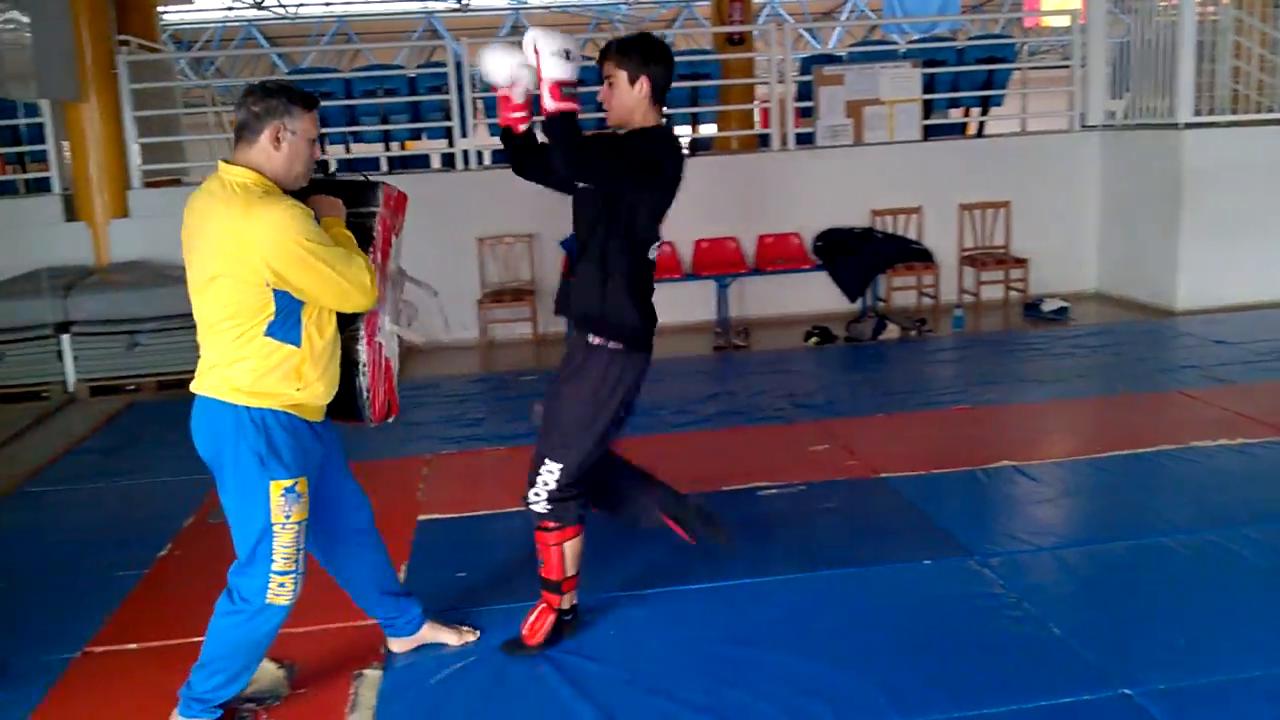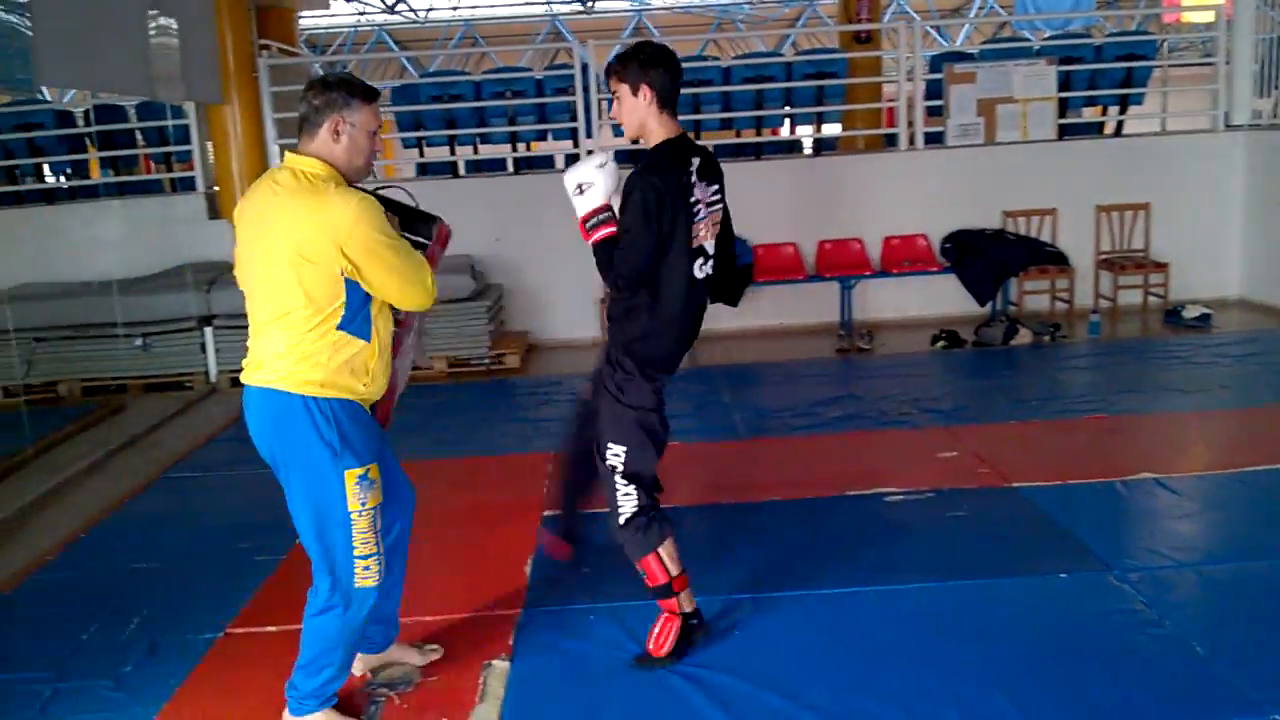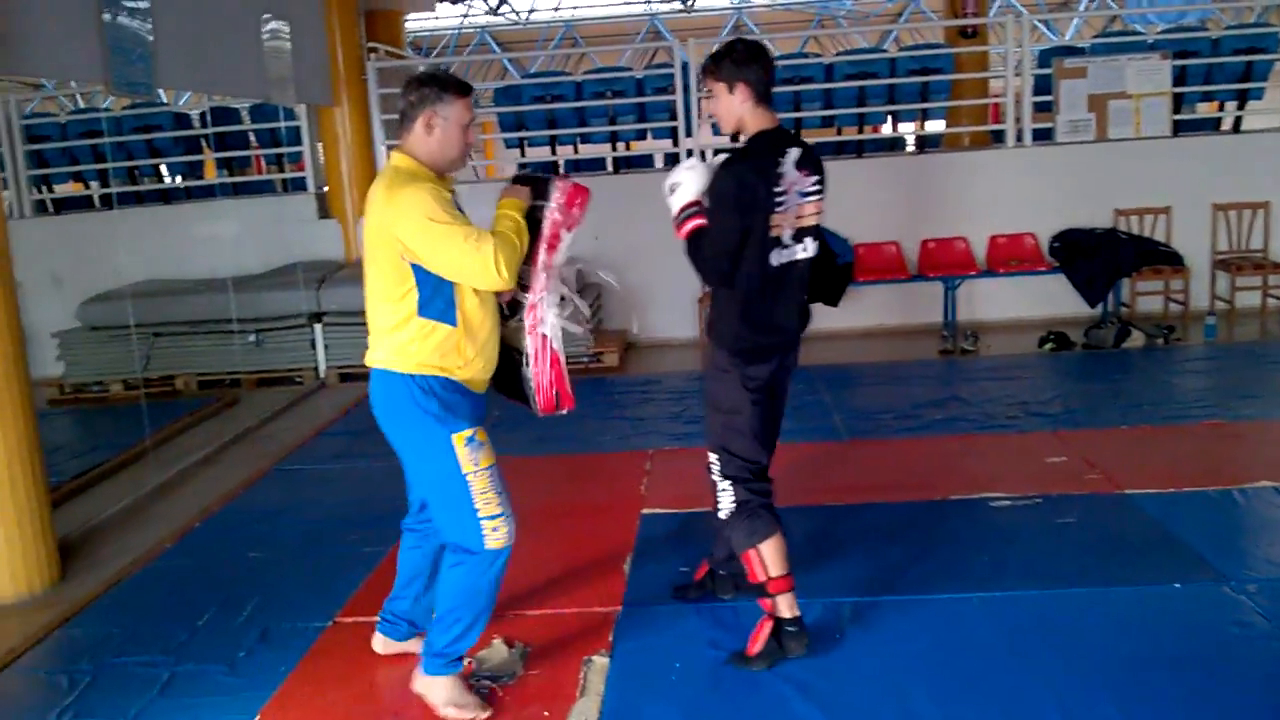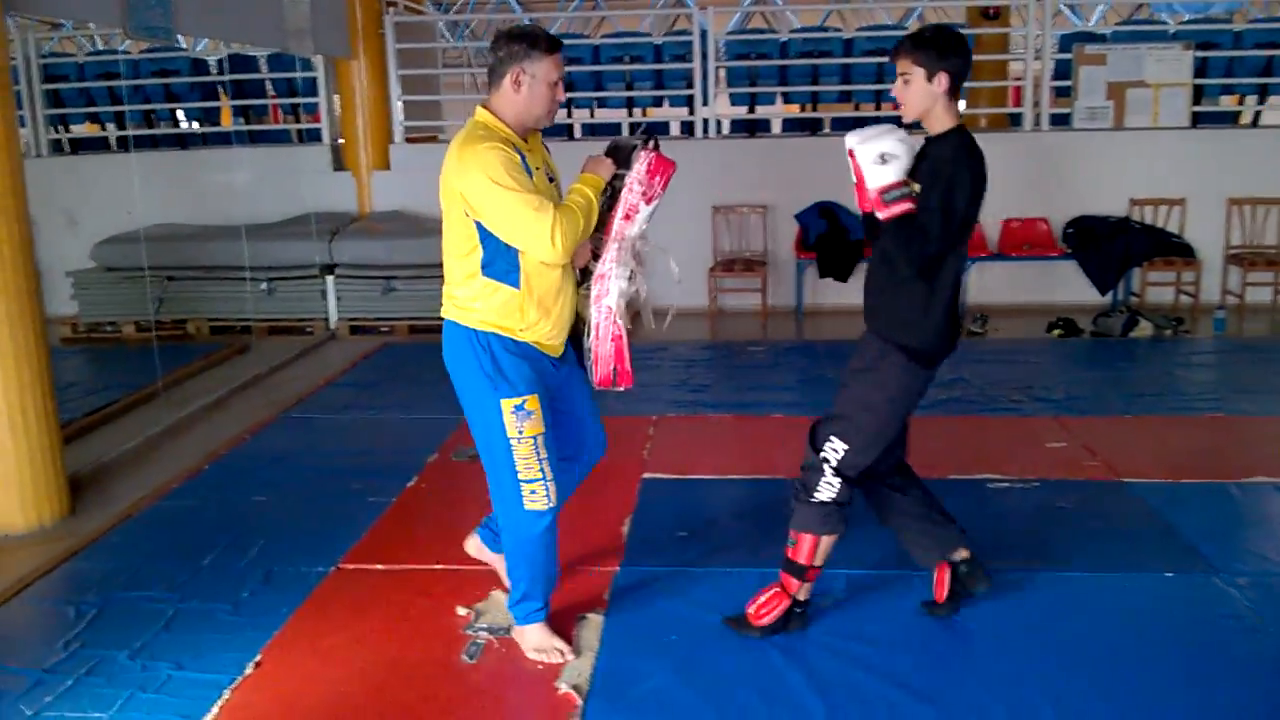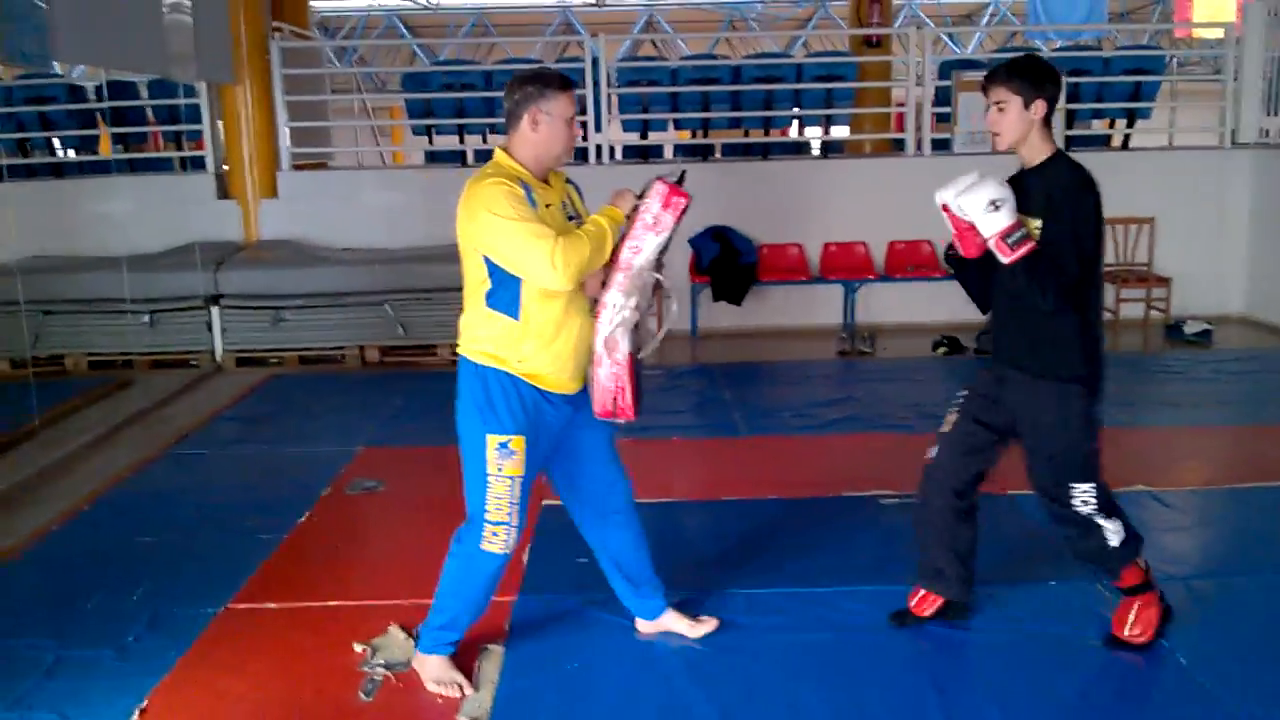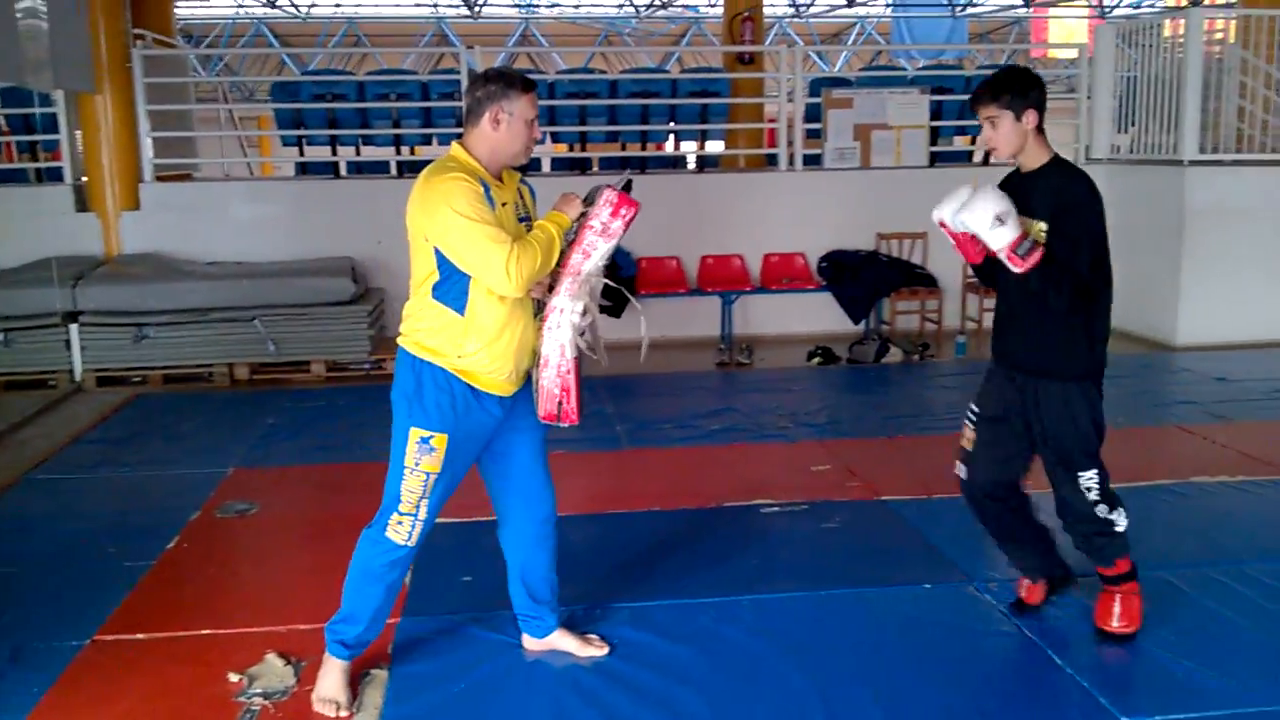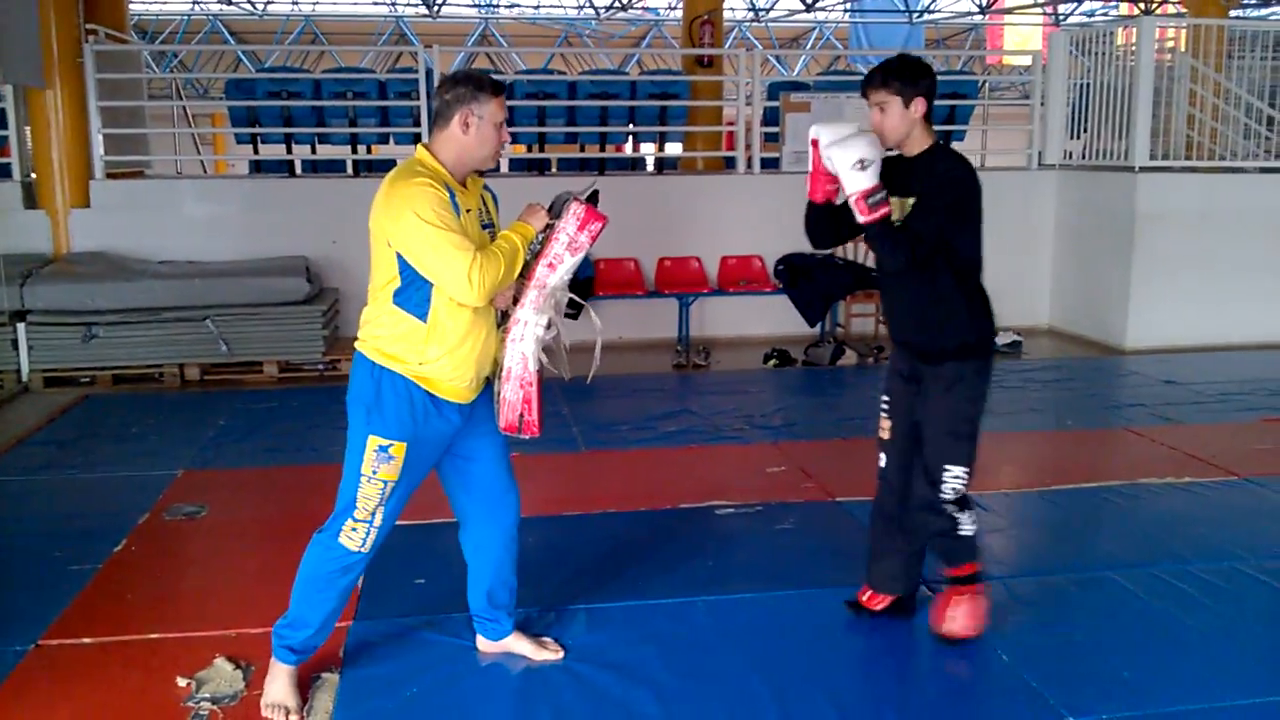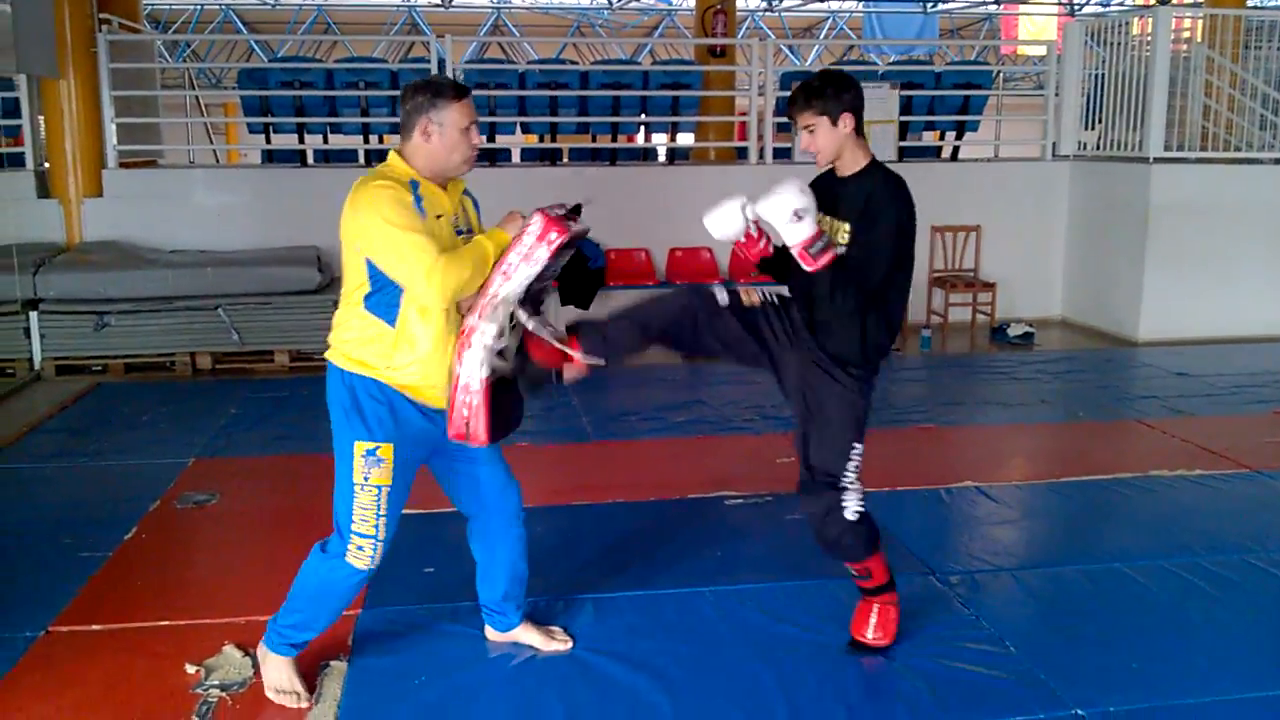
dt=0.5s
person 1, frame 1
left shoulder: (211, 197)
right shoulder: (276, 221)
right elbow: (359, 291)
left wrist: (314, 227)
right wrist: (333, 225)
left hip: (280, 412)
right hip: (252, 422)
left knee: (346, 523)
right knee: (268, 581)
left ankle: (404, 625)
person 1, frame 2
left shoulder: (259, 196)
right shoulder: (347, 209)
right elbow: (418, 291)
right wrist: (391, 240)
left hip: (277, 395)
right hip: (313, 410)
left knee: (393, 505)
right knee: (350, 563)
left ankle: (375, 642)
person 1, frame 3
left shoulder: (421, 188)
right shoulder: (409, 197)
left elbow: (461, 272)
right elbow: (494, 265)
left wrist: (503, 243)
right wrist: (512, 208)
left hip: (441, 384)
right hip: (419, 389)
left knee: (438, 511)
right knee: (484, 531)
left ankle: (400, 626)
right ankle: (437, 667)
person 1, frame 4
left shoulder: (527, 144)
right shoulder: (480, 156)
right elbow: (551, 238)
left wrist: (581, 243)
right wrist: (592, 182)
left hip: (537, 341)
right hip: (490, 346)
left knee: (581, 446)
right knee: (531, 486)
left ankle: (496, 539)
right ankle: (528, 616)
person 1, frame 5
left shoulder: (558, 187)
right shoulder: (492, 194)
left elbow: (578, 268)
right elbow: (557, 267)
left wrist: (608, 269)
right wrist: (610, 216)
left hip: (568, 382)
right hip: (503, 385)
left knee: (608, 501)
right knee: (493, 529)
left ankle: (650, 610)
right ankle: (434, 647)
person 1, frame 6
left shoulder: (511, 185)
right shoulder: (446, 188)
left elbow: (527, 272)
right elbow: (510, 271)
left wrist: (558, 267)
right wrist: (558, 221)
left hip: (507, 382)
right hip: (442, 381)
left knee: (531, 508)
right knee: (402, 524)
left ankle: (539, 627)
right ankle: (339, 652)
person 1, frame 7
left shoulder: (474, 191)
right shoulder: (411, 192)
right elbow: (473, 281)
left wrist: (512, 286)
right wrist: (523, 231)
left hip: (465, 389)
right hip: (400, 389)
left knee: (495, 510)
right knee: (355, 532)
left ankle: (495, 630)
right ankle: (287, 657)
person 1, frame 8
left shoulder: (457, 198)
right shoulder: (377, 197)
left elbow: (468, 282)
right elbow: (440, 280)
left wrist: (488, 292)
right wrist: (499, 238)
left hip: (445, 392)
right hip: (375, 394)
left knee: (499, 505)
right knee: (361, 543)
left ankle: (504, 619)
right ankle: (279, 645)
person 2, frame 1
left shoulder: (659, 153)
right shoulder: (624, 146)
left elbow: (570, 159)
right elbow: (549, 166)
left wrist: (557, 84)
right wrist: (512, 92)
left hip: (610, 345)
right hip: (596, 336)
left knee: (552, 483)
right knee: (590, 465)
left ankle: (560, 608)
right ankle: (687, 515)
person 2, frame 2
left shoulder: (658, 181)
right shoulder: (699, 164)
left elbow: (623, 276)
right elbow: (726, 270)
left wrist: (594, 210)
left hip: (639, 353)
right hip: (651, 337)
left knee: (628, 486)
right knee: (588, 428)
left ankle: (681, 613)
right ankle: (569, 534)
person 2, frame 3
left shoulder: (739, 171)
right shoulder: (804, 159)
left elbow: (715, 267)
left wrist: (689, 208)
left hip: (743, 343)
right hip: (781, 334)
left knee: (734, 476)
right knee: (733, 457)
left ankle: (785, 620)
right ankle: (727, 566)
person 2, frame 4
left shoulder: (955, 161)
right shoulder: (936, 154)
left elbow: (914, 258)
left wrist: (884, 192)
right wrist: (875, 190)
left hip: (907, 339)
right hip: (901, 333)
left knee: (830, 459)
right knee: (872, 456)
left ankle: (794, 593)
right ankle: (957, 562)
person 2, frame 5
left shoulder: (1071, 188)
right shoulder: (1010, 187)
left elbow: (1057, 294)
left wrist: (1009, 241)
right wrist: (967, 246)
left hip: (1061, 377)
right hip: (1007, 368)
left knee: (1075, 504)
right knee: (943, 479)
left ankle: (1144, 596)
right ankle: (941, 590)
person 2, frame 6
left shoulder: (1074, 192)
right shoulder: (1007, 190)
left elbow: (1072, 296)
left wrist: (1016, 248)
right wrist: (974, 248)
left hip: (1066, 374)
right hip: (1009, 368)
left knee: (1081, 490)
right knee: (983, 480)
left ankle: (1120, 584)
right ankle: (1044, 572)
person 2, frame 7
left shoulder: (951, 176)
right shoulder: (887, 173)
left elbow: (904, 257)
right elbow: (821, 234)
left wrist: (864, 196)
right wrist: (824, 178)
left hip: (958, 355)
right hip: (910, 350)
left knee: (937, 483)
right knee: (897, 471)
left ankle: (964, 584)
right ankle: (890, 586)
person 2, frame 8
left shoulder: (888, 198)
right shoulder: (818, 188)
left elbow: (862, 301)
left wrist: (810, 248)
right wrist: (760, 247)
left hip: (842, 362)
right hip: (792, 326)
left knee: (831, 485)
right knee: (685, 307)
left ankle: (878, 592)
right ankle: (573, 350)
